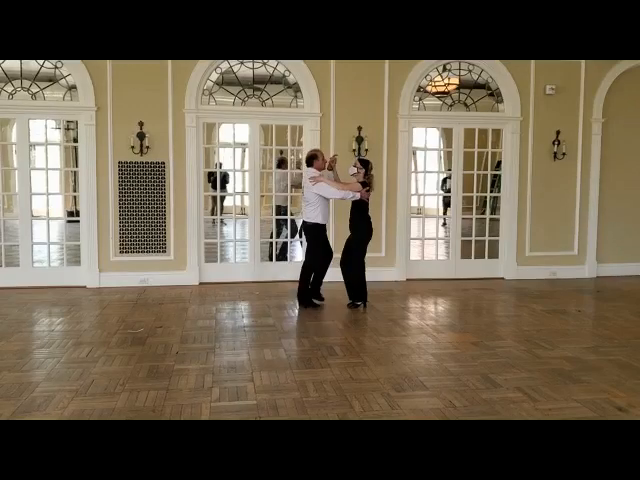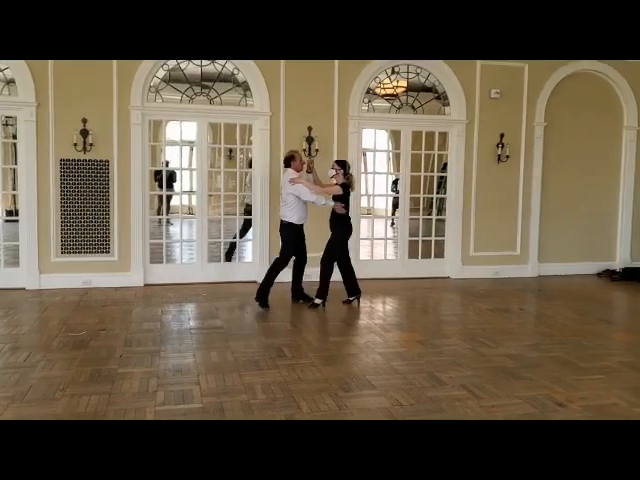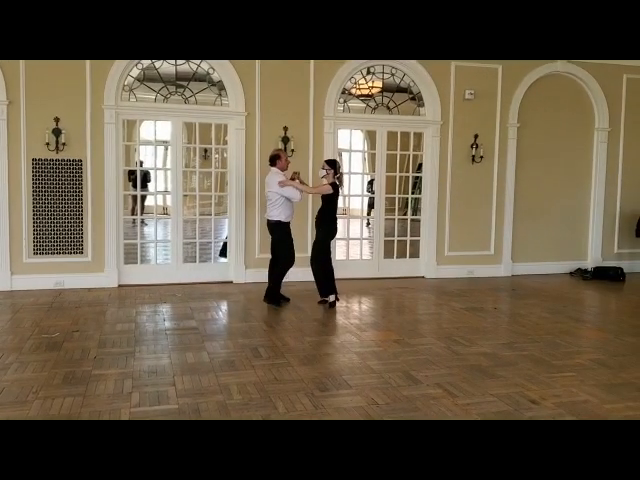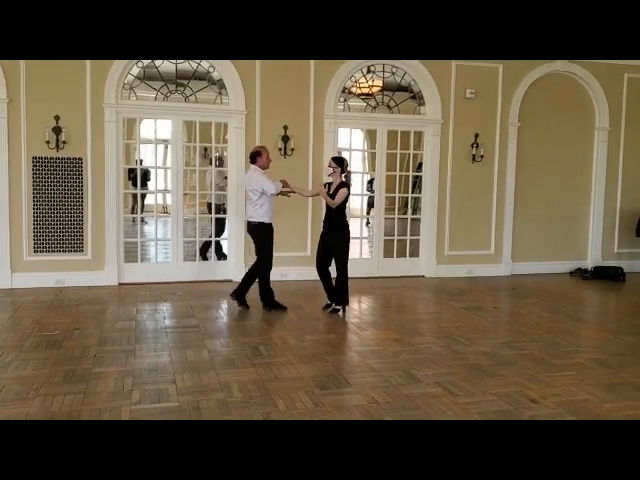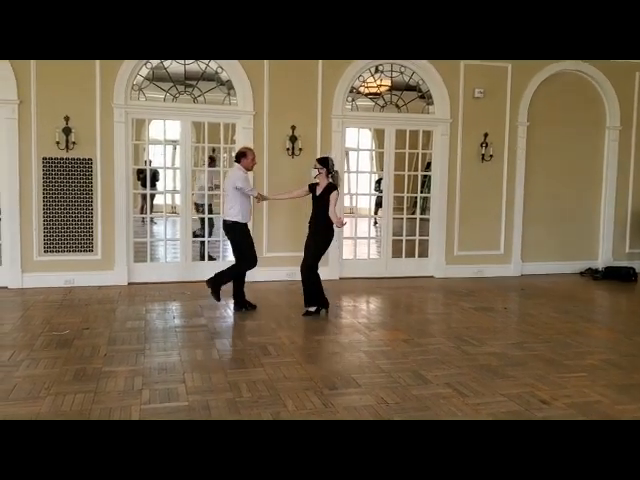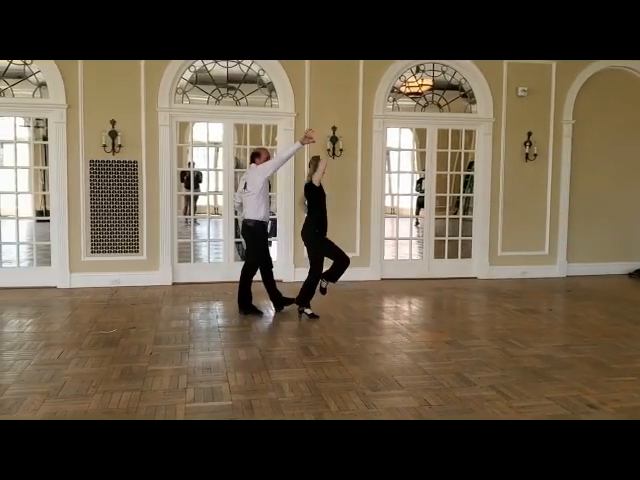
dt=0.7s
person 1, frame 1
left shoulder: (314, 177)
right shoulder: (314, 179)
left elbow: (331, 188)
right elbow: (336, 193)
left wrist: (331, 170)
right wrist: (359, 195)
left hip: (316, 225)
right hip: (314, 226)
left knee: (327, 255)
right knee: (312, 260)
left ankle: (314, 289)
right ankle: (304, 297)
person 1, frame 2
left shoulder: (292, 178)
right shoulder: (292, 179)
left elbow: (306, 190)
right elbow: (310, 196)
left wrist: (310, 173)
right wrist: (332, 204)
left hip: (295, 226)
right hip: (290, 226)
left knee: (301, 258)
right knee: (283, 260)
left ankle: (297, 293)
right ankle: (262, 293)
person 1, frame 3
left shoulder: (272, 176)
right shoulder: (278, 178)
right elbow: (296, 196)
left wrist: (292, 182)
right wrist: (295, 183)
left hip: (275, 222)
right hip: (279, 224)
left knee: (277, 258)
right knee: (287, 259)
left ankle: (273, 293)
right ankle: (271, 295)
person 1, frame 4
left shoulder: (252, 174)
right shoulder: (258, 175)
right elbow: (272, 189)
left wrist: (280, 190)
right wrist: (281, 184)
left hip: (256, 223)
right hip: (261, 225)
left knee: (263, 260)
right knee: (265, 262)
left ankle: (240, 292)
right ankle: (268, 301)
person 1, frame 5
left shoulder: (234, 173)
right shoulder: (239, 174)
left elbow: (230, 187)
right elbow: (239, 184)
right wrist: (255, 192)
left hip: (232, 222)
right hip: (237, 224)
left knee: (244, 260)
right knee: (250, 261)
left ankle: (240, 301)
right ankle: (216, 281)
person 1, frame 6
left shoulder: (247, 177)
right shoulder: (259, 172)
left elbow: (237, 201)
right elbow: (279, 158)
left wrist: (244, 216)
right wrist: (300, 143)
left hip: (251, 225)
right hip: (255, 226)
left knee: (265, 263)
right knee: (253, 264)
left ankle: (277, 300)
right ankle: (244, 304)
person 2, frame 1
left shoulder: (363, 185)
right shoulder: (357, 185)
left elbow: (342, 188)
right elbow: (340, 185)
left wrist: (322, 179)
left hip: (363, 230)
right hip: (357, 230)
left knee: (355, 263)
right knee: (346, 262)
left ankle: (360, 299)
right ankle: (356, 296)
person 2, frame 2
left shoulder: (343, 187)
right shoulder: (338, 186)
left elbow: (321, 191)
right elbow: (320, 186)
left wrist: (302, 181)
right wrist: (312, 171)
left hip: (341, 229)
right hip: (340, 229)
left knee: (326, 261)
right knee: (343, 261)
left ankle: (321, 297)
right ankle: (354, 294)
person 2, frame 3
left shoulder: (332, 187)
right shoulder: (327, 186)
left elbow: (311, 191)
right elbow: (311, 189)
left wrist: (292, 183)
right wrist: (299, 181)
left hip: (328, 228)
right hip: (323, 227)
left knee: (317, 261)
right knee: (323, 260)
left ankle: (331, 294)
right ankle: (328, 294)
person 2, frame 4
left shoulder: (344, 187)
right shoulder: (328, 186)
left elbow: (334, 204)
right elbow: (308, 194)
left wrist: (324, 195)
right wrist: (291, 187)
left hip: (340, 231)
right hip: (327, 229)
left knee: (341, 267)
right knee: (321, 265)
left ankle: (340, 303)
right ankle: (333, 298)
person 2, frame 5
left shoulder: (332, 189)
right shoulder: (313, 187)
left elbow: (331, 211)
right elbow: (291, 195)
left wrist: (337, 222)
right wrist: (268, 198)
left hip: (323, 232)
right hip: (313, 231)
left knee: (307, 267)
right knee: (311, 267)
left ankle: (312, 304)
right ankle: (321, 303)
person 2, frame 6
left shoulder: (310, 186)
right shoulder: (315, 185)
right elbow: (324, 164)
left hip: (310, 232)
right hip: (315, 233)
left knee: (315, 269)
right knee: (342, 259)
left ankle: (303, 305)
right ankle: (325, 280)
